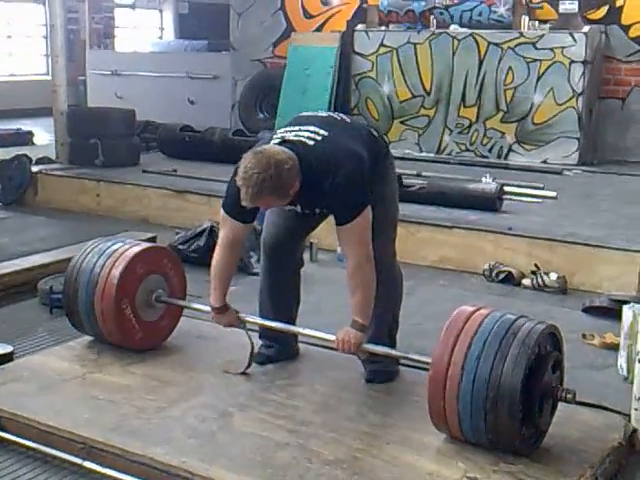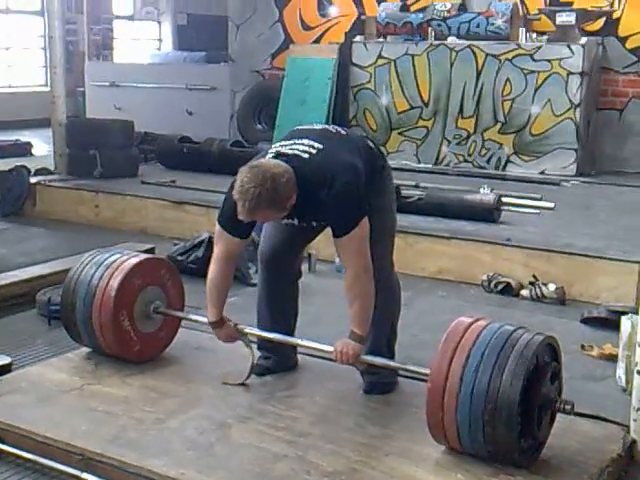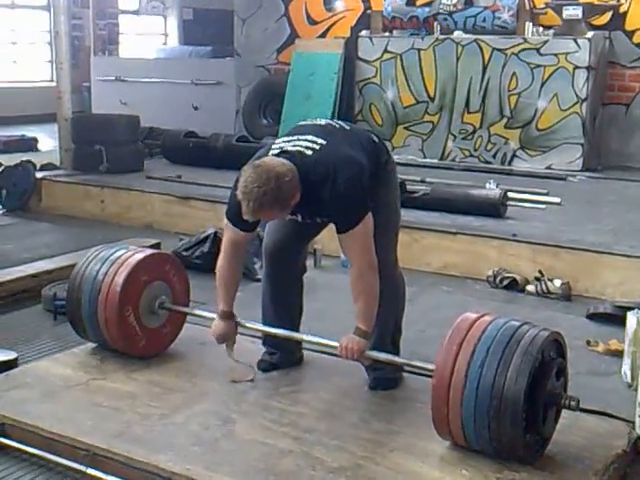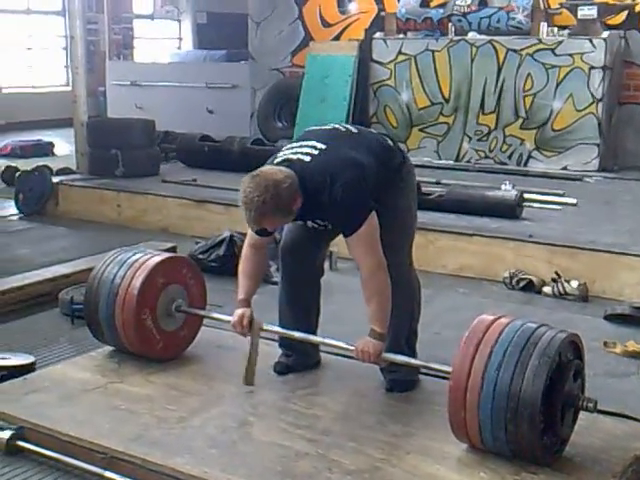
dt=0.4s
person 1, frame 1
left shoulder: (342, 179)
right shoulder: (249, 176)
left elbow: (359, 258)
right elbow: (228, 242)
left wrist: (358, 325)
right wrist: (218, 305)
left hip: (371, 166)
left knee: (379, 257)
right knee: (275, 245)
right ankle: (278, 340)
person 1, frame 2
left shoulder: (338, 192)
right shoulder: (246, 191)
left elbow: (358, 269)
right elbow: (223, 257)
left wrist: (356, 336)
right wrist: (217, 320)
left hip: (369, 178)
left knee: (377, 268)
right knee: (272, 257)
right ankle: (277, 351)
person 1, frame 3
left shoulder: (340, 188)
right shoulder: (252, 186)
left elbow: (363, 264)
right elbow: (232, 248)
left wrist: (362, 332)
right wrist: (225, 312)
left hip: (373, 172)
right hip: (306, 169)
left knee: (381, 262)
right knee: (277, 252)
right ankle: (282, 347)
person 1, frame 4
left shoulder: (341, 192)
right shoulder: (265, 193)
left elbow: (372, 266)
right elbow: (254, 247)
left wrist: (377, 334)
right wrist: (243, 302)
left hip: (389, 176)
left knee: (395, 265)
right knee: (294, 252)
left ankle: (400, 360)
right ankle: (299, 350)
